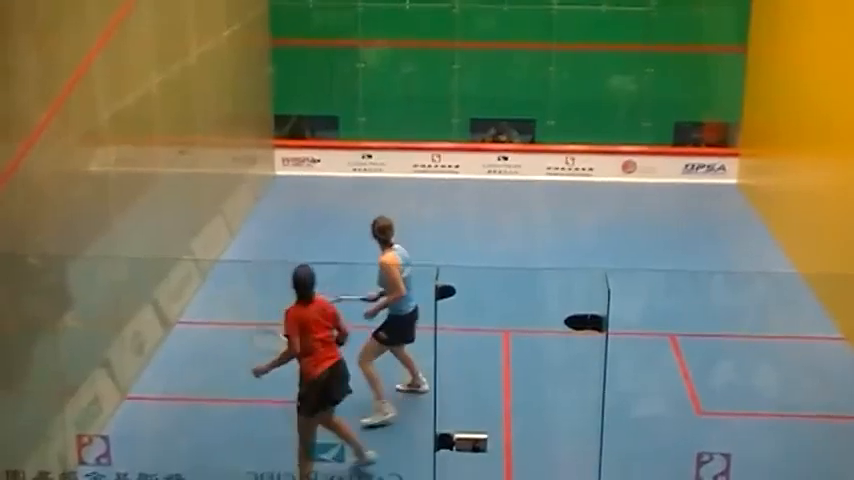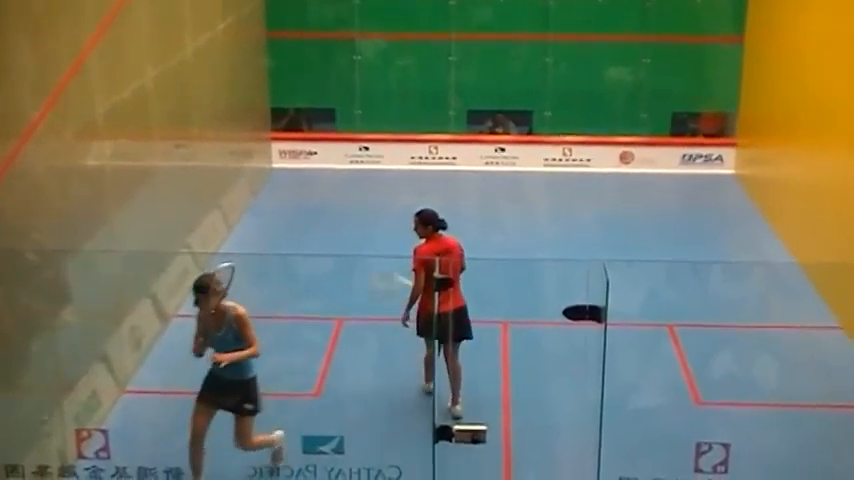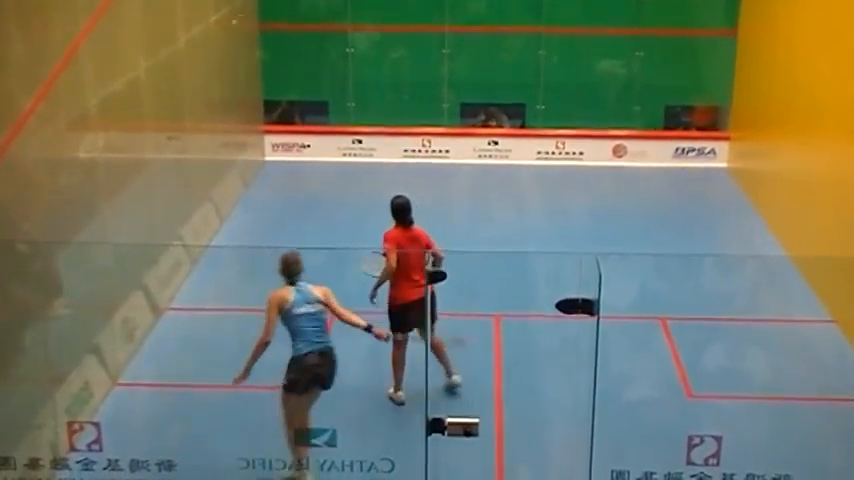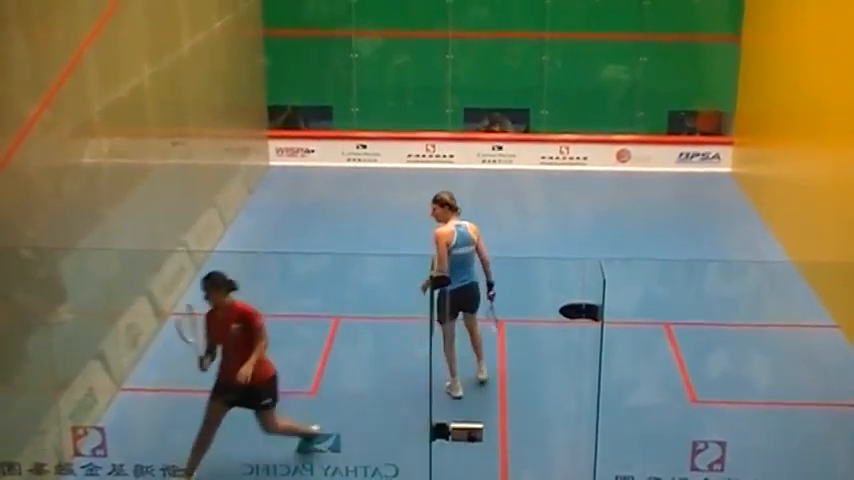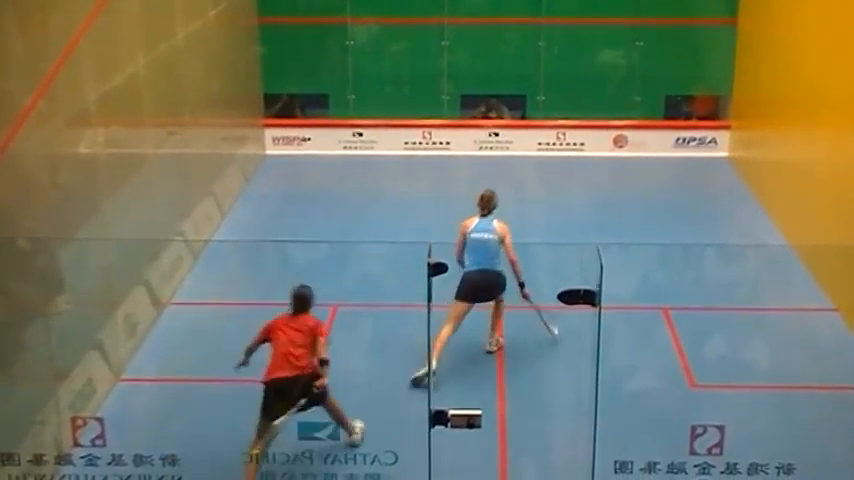
dt=1s
person 1, frame 1
left shoulder: (387, 261)
right shoulder: (399, 251)
left elbow: (400, 293)
left wrist: (377, 307)
right wrist: (381, 294)
left hip: (399, 318)
right hip: (410, 311)
left knee: (364, 360)
right knee: (397, 349)
left ankle: (384, 408)
right ankle: (417, 381)
person 1, frame 2
left shoulder: (238, 314)
right shoulder: (203, 317)
left elbow: (255, 350)
right elbow: (197, 352)
left wrist: (228, 357)
right wrist: (200, 339)
left hip: (243, 381)
right hip: (217, 379)
left knee: (243, 442)
right knee: (196, 434)
left ankle: (275, 440)
person 1, frame 3
left shoulder: (278, 297)
right shoulder: (320, 291)
left elbow: (266, 338)
right elbow: (344, 315)
left wrist: (246, 370)
right wrist: (371, 329)
left hip: (303, 361)
right hip: (327, 357)
left knee: (293, 423)
right knee: (302, 414)
person 1, frame 4
left shoulder: (441, 233)
right shoulder: (472, 228)
left elbow: (442, 270)
right elbow: (485, 260)
left wrist: (428, 281)
right wrist: (490, 283)
left hip: (450, 293)
right hip: (471, 289)
left knee: (448, 340)
right knee: (472, 327)
left ankle: (456, 386)
right ankle: (481, 370)
person 1, frame 5
left shoulder: (467, 224)
right shoulder: (501, 227)
left elbow: (459, 257)
right elbow: (512, 259)
right wrist: (521, 285)
left hip: (471, 278)
right hip: (494, 278)
left knee: (450, 324)
right knee: (499, 299)
left ankle: (431, 365)
right ankle: (494, 340)
person 2, frame 1
left shoulder: (292, 313)
right shoulder: (325, 305)
left elbow: (294, 350)
right elbow: (343, 333)
left wrist: (267, 367)
left hip: (315, 376)
right hip: (336, 367)
left knee: (306, 437)
right knee: (327, 418)
right ankle: (361, 452)
person 2, frame 2
left shoulder: (421, 251)
right shoulder: (454, 244)
left elbow: (419, 286)
left wrist: (407, 310)
left hip: (430, 311)
right hip: (456, 308)
left knee: (431, 348)
right knee: (452, 356)
left ankle: (429, 383)
right ankle: (456, 404)
person 2, frame 3
left shoulder: (391, 236)
right shoulder: (420, 234)
left elbow: (390, 266)
right elbow: (439, 258)
left wrist: (375, 288)
left hip: (403, 300)
right hip: (425, 295)
left knee: (399, 343)
right knee: (431, 337)
left ankle: (397, 391)
right ankle: (452, 375)
person 2, frame 4
left shoulder: (245, 312)
right shoulder: (211, 317)
left elbow: (262, 342)
right elbow: (212, 346)
left wrist: (249, 365)
right wrist: (204, 359)
left hip: (260, 377)
right hip: (229, 377)
left knee: (270, 427)
right knee: (209, 425)
left ankle: (309, 432)
person 2, frame 5
left shoulder: (275, 323)
right shoulder: (314, 324)
left elbow: (251, 347)
right elbow: (322, 351)
left wrist: (245, 360)
right wrist: (323, 376)
left hip: (275, 384)
right hip: (304, 378)
left knee: (261, 440)
right knee: (324, 398)
right ankle: (352, 431)
